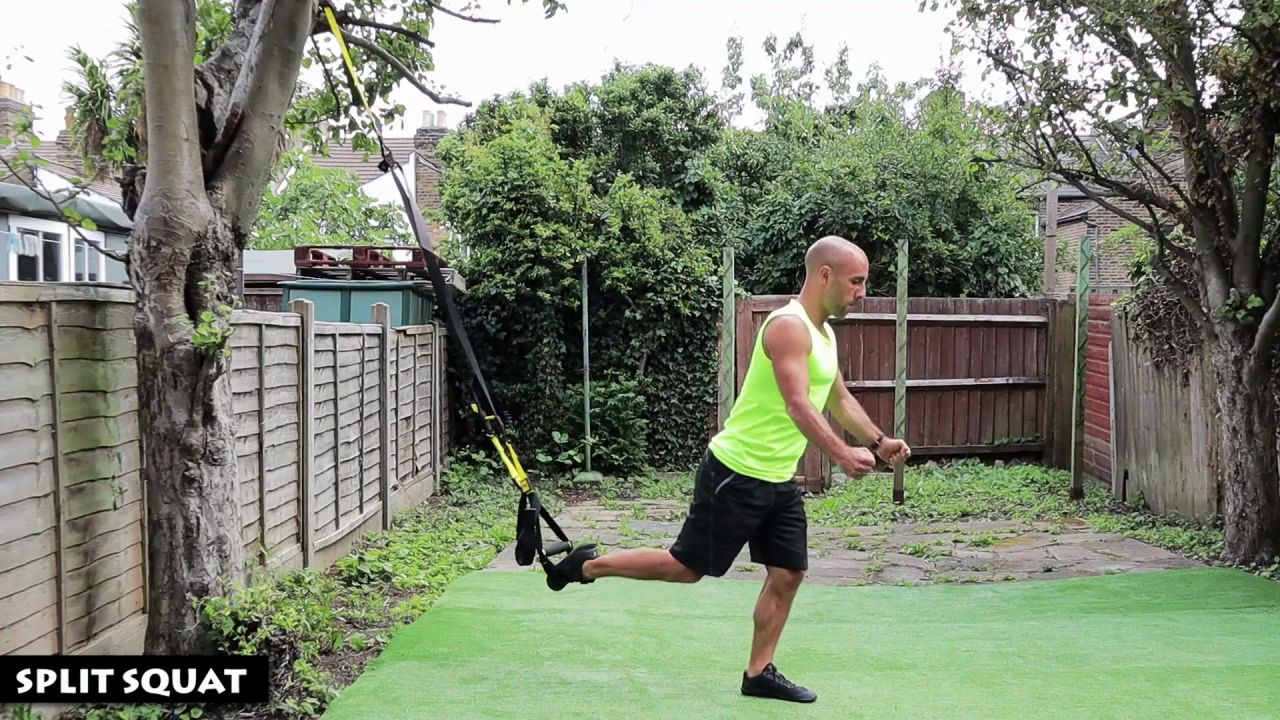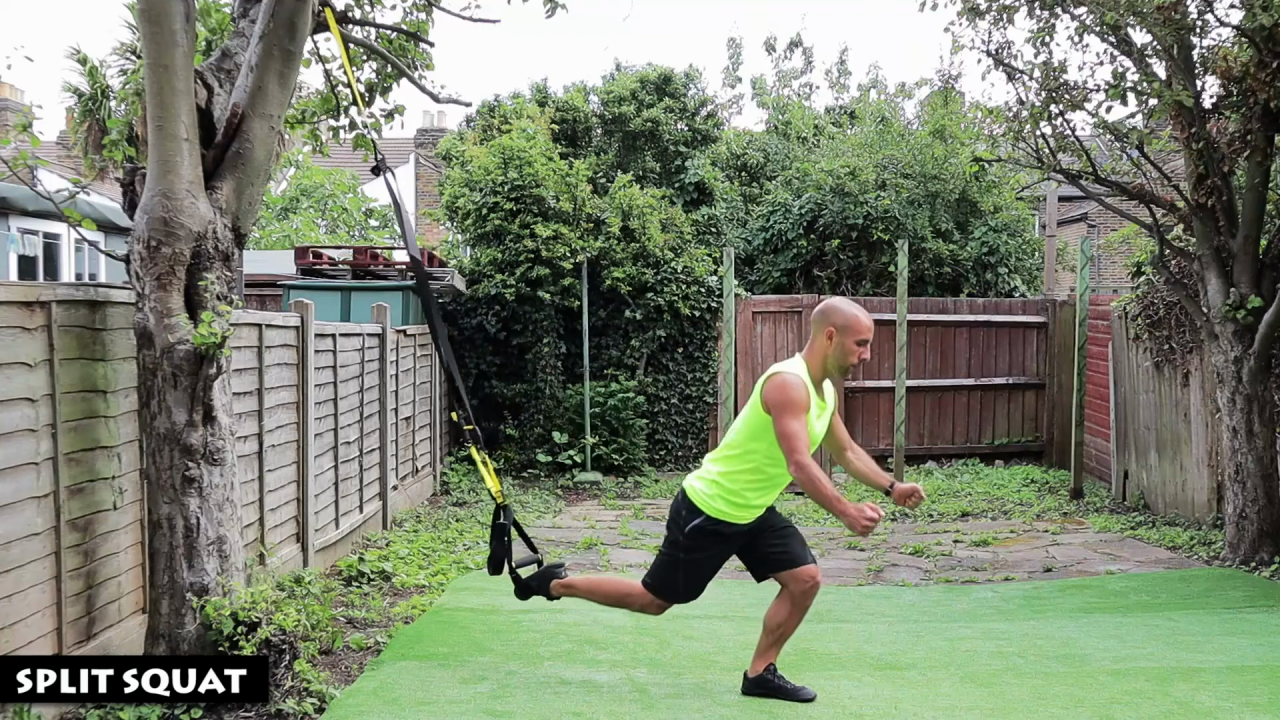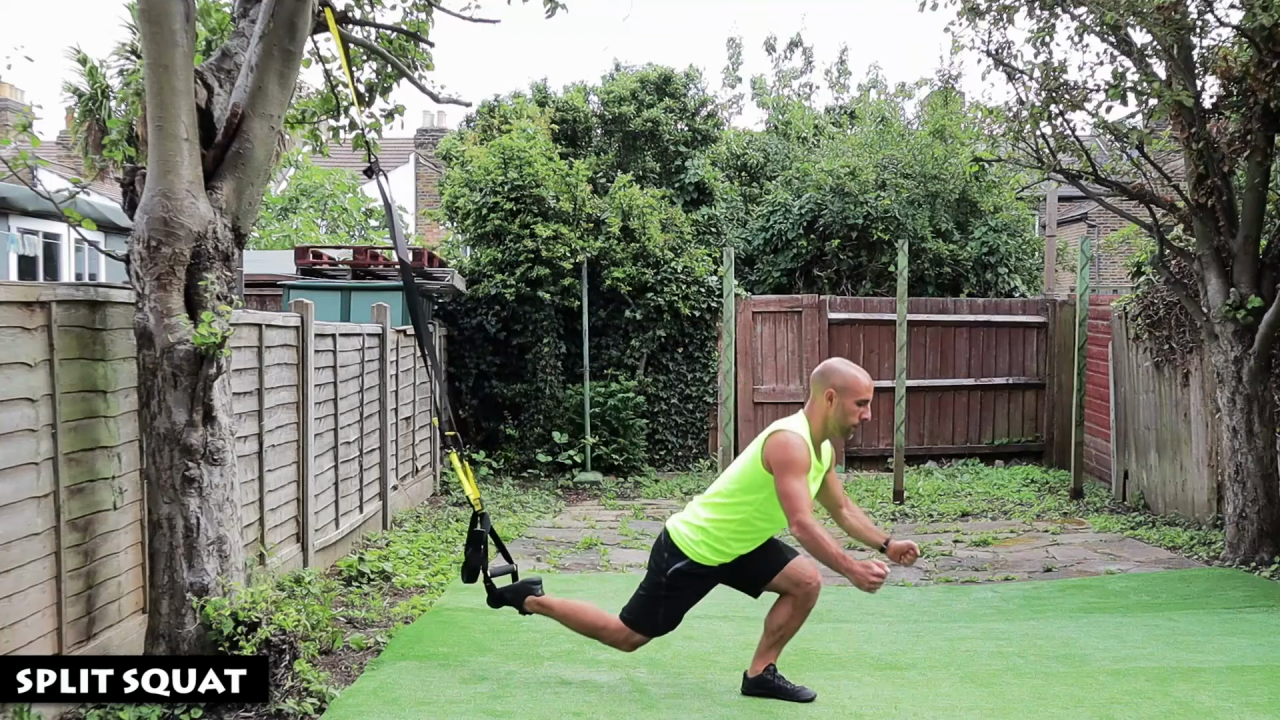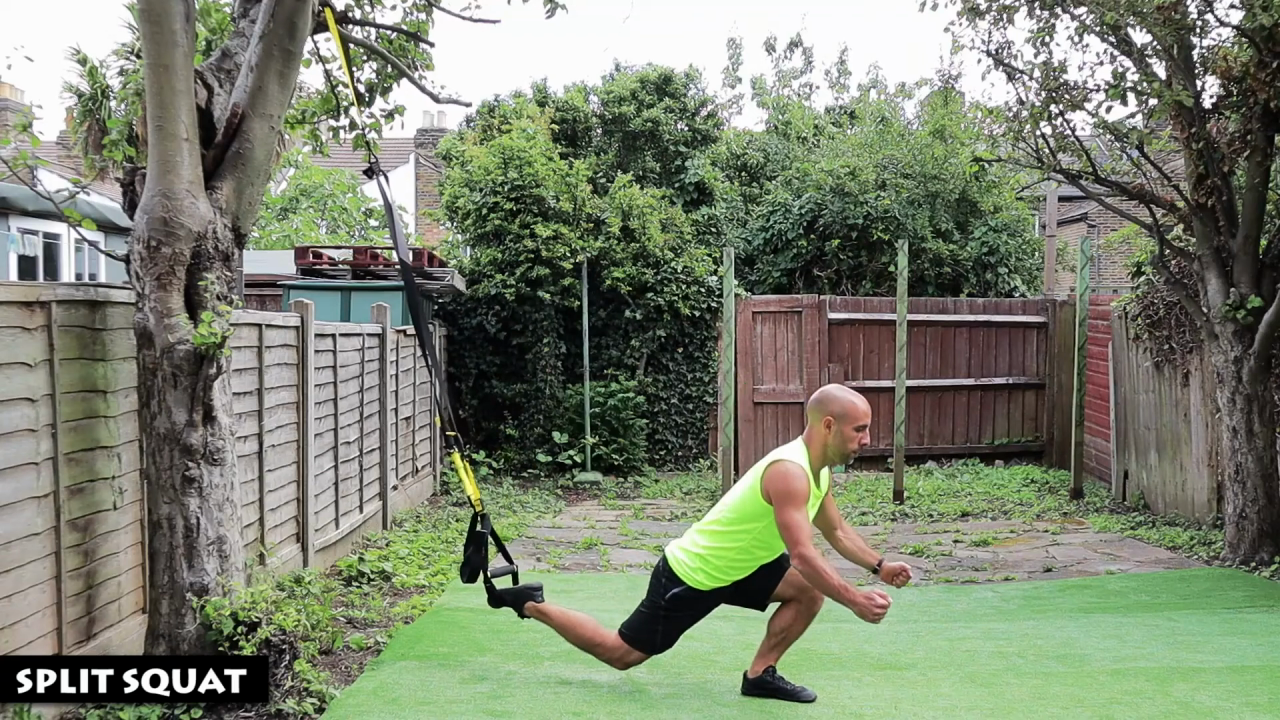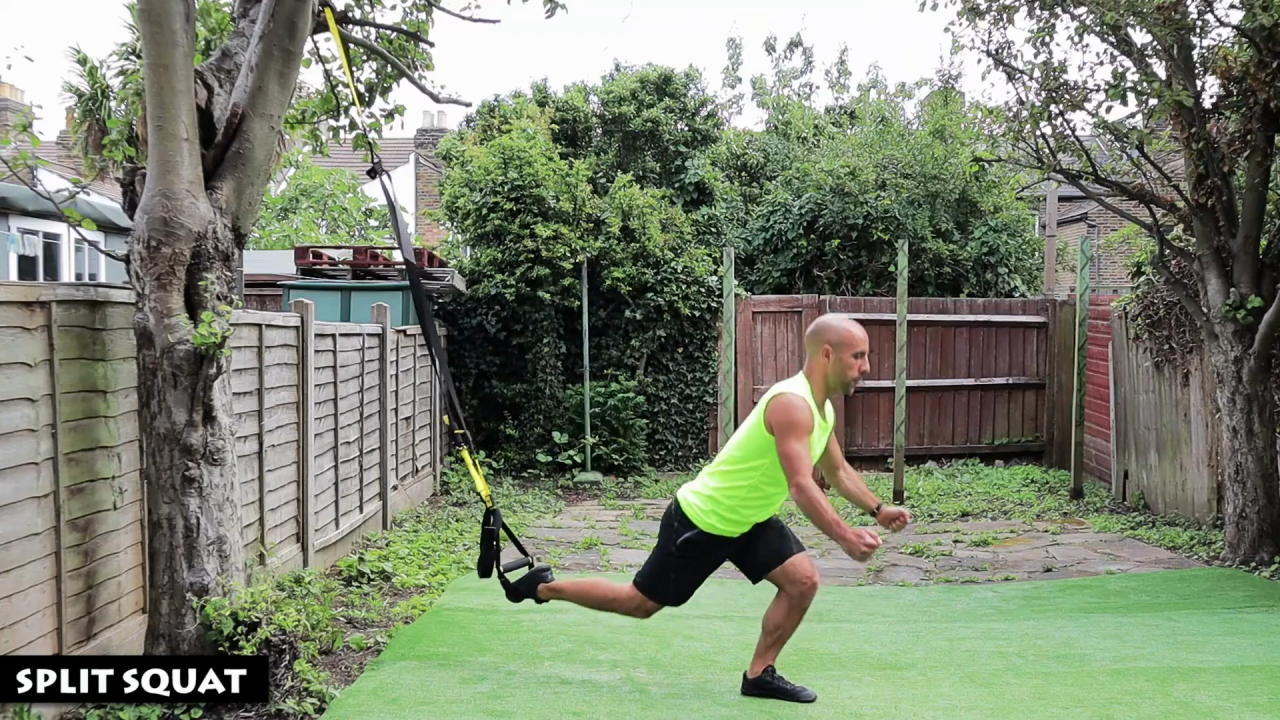
dt=0.4s
person 1, frame 1
left shoulder: (823, 332)
right shoulder: (789, 325)
left elbow: (841, 400)
right elbow: (797, 405)
left wrist: (878, 441)
right wrist: (841, 454)
left hip: (778, 478)
right hip: (737, 474)
left knee: (787, 575)
right knee: (685, 567)
left ankle: (760, 673)
right ankle: (587, 565)
person 1, frame 2
left shoulder: (825, 389)
right shoulder: (788, 383)
left elbow: (847, 452)
right elbow: (799, 464)
left wrist: (892, 487)
right wrist: (847, 512)
left hip: (752, 510)
right hip: (709, 510)
left knee: (805, 579)
right knee: (652, 599)
left ankle: (759, 674)
right ankle: (556, 582)
person 1, frame 3
left shoulder: (821, 447)
right shoulder: (789, 441)
left elbow: (842, 508)
right elbow: (801, 525)
left wrist: (886, 544)
right wrist: (852, 571)
left hip: (733, 546)
right hip: (690, 551)
left knee: (805, 582)
right knee: (626, 636)
left ankle: (759, 673)
right ankle: (532, 599)
person 1, frame 4
left shoulder: (817, 470)
right shoulder: (789, 472)
left elbow: (837, 531)
right elbow: (803, 556)
left wrist: (880, 566)
right wrist: (856, 601)
left hip: (728, 568)
right hip: (691, 576)
left knee: (810, 591)
right knee: (621, 653)
left ankle: (760, 674)
right ankle: (532, 604)
person 1, frame 5
left shoulder: (822, 406)
right shoulder: (792, 403)
left elbow: (838, 470)
right elbow: (802, 487)
left wrist: (878, 509)
right wrist: (847, 538)
left hip: (746, 520)
right hip: (702, 521)
left knee: (803, 580)
right knee: (638, 603)
left ankle: (759, 674)
right ankle: (544, 586)
